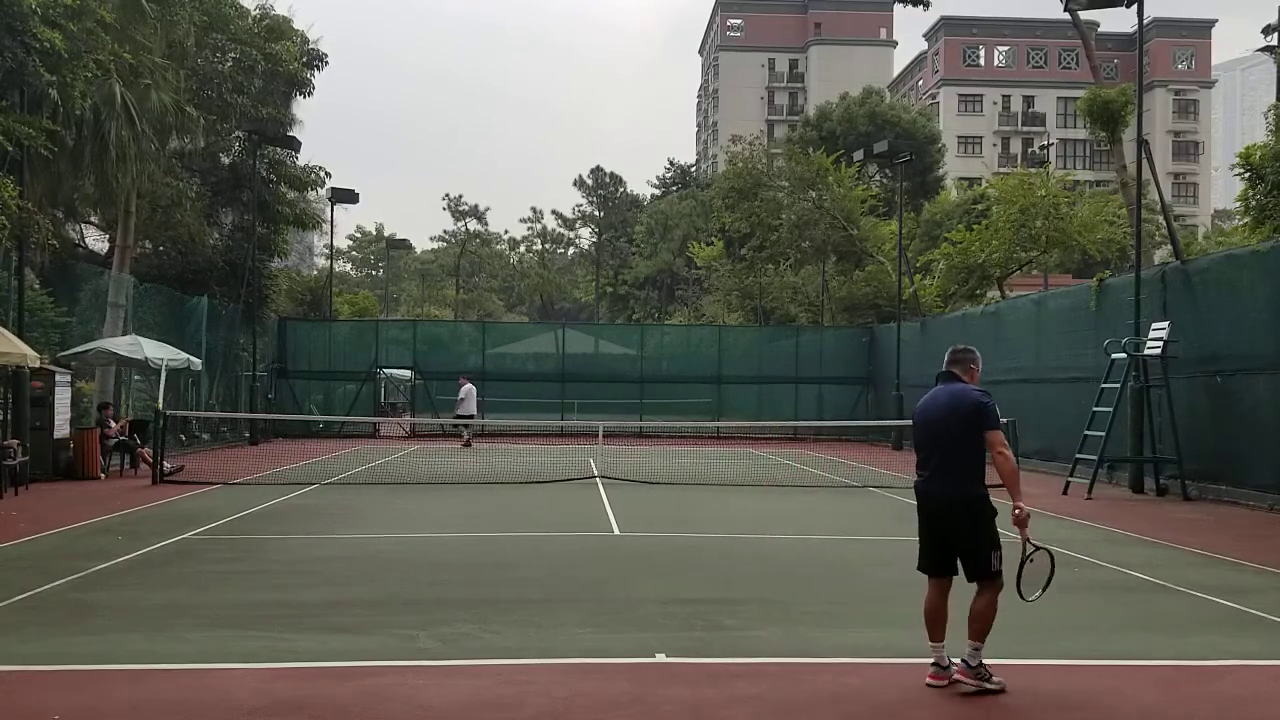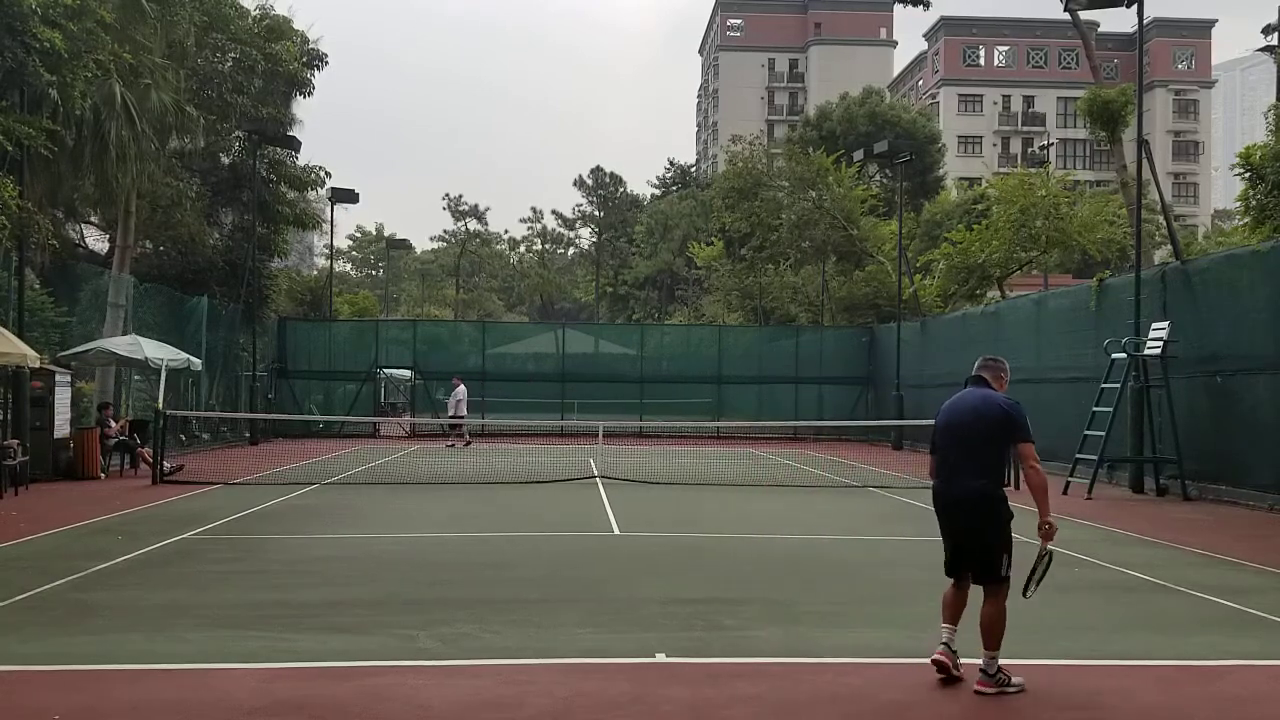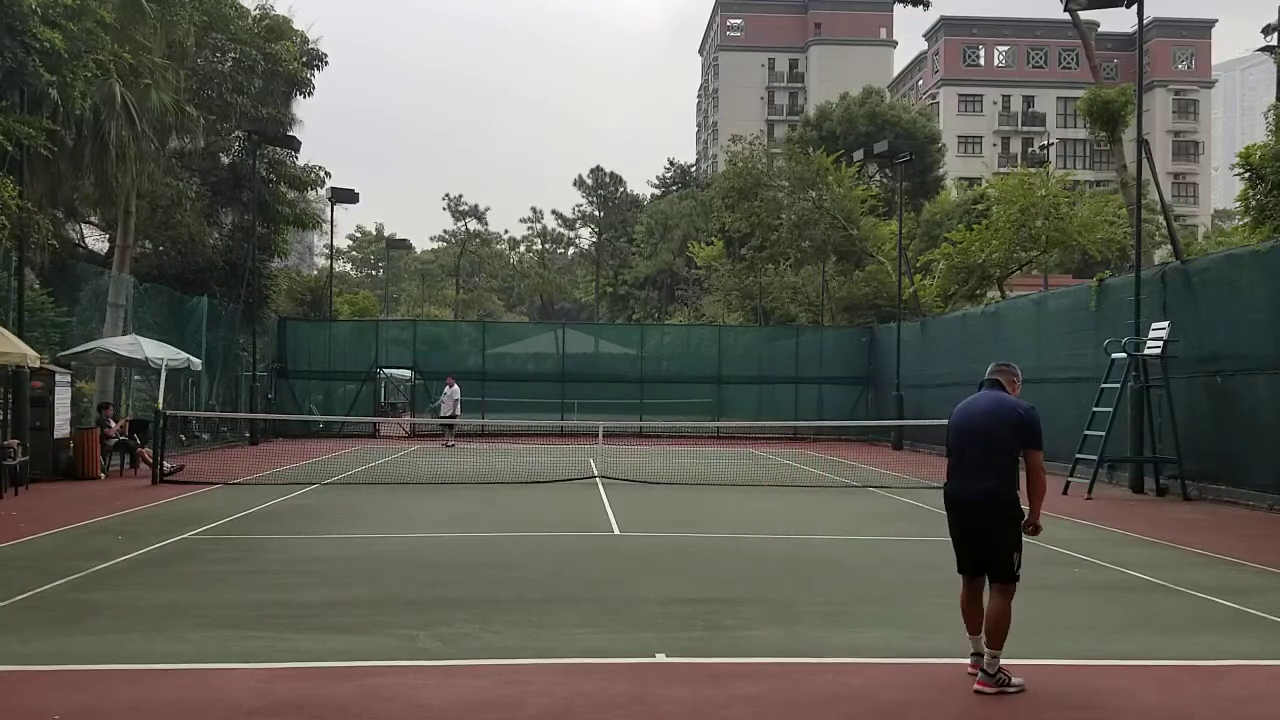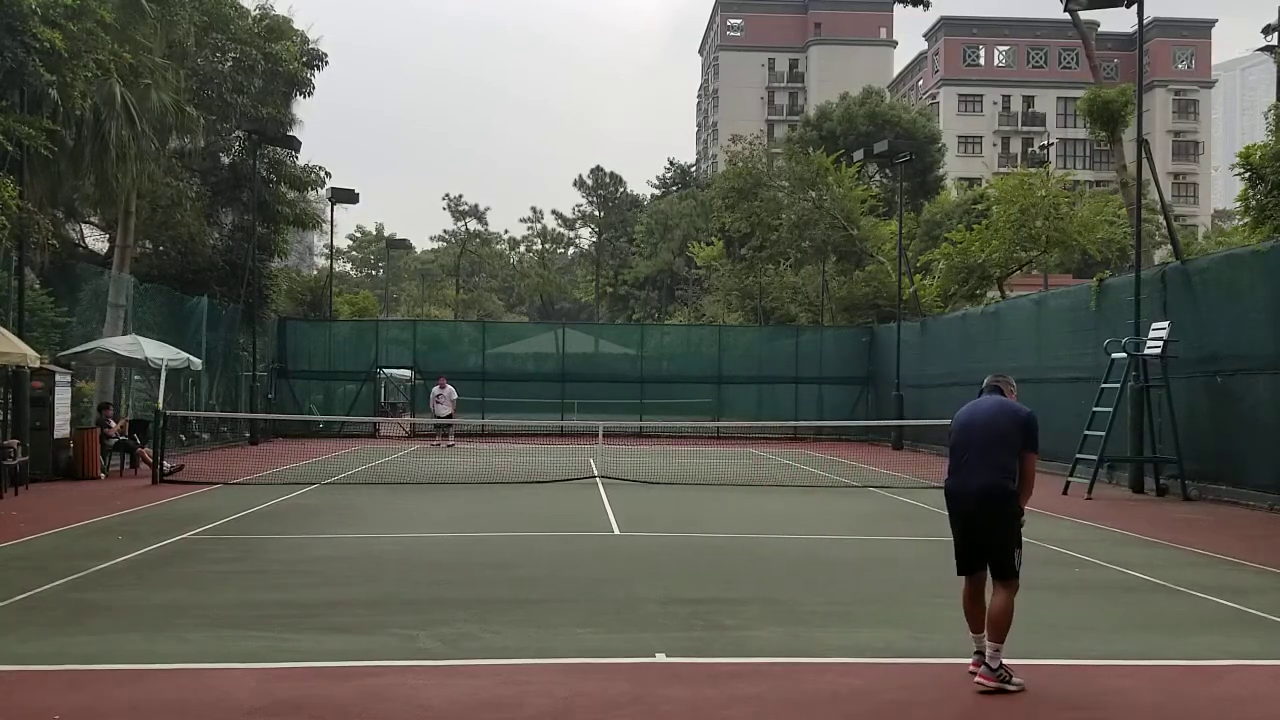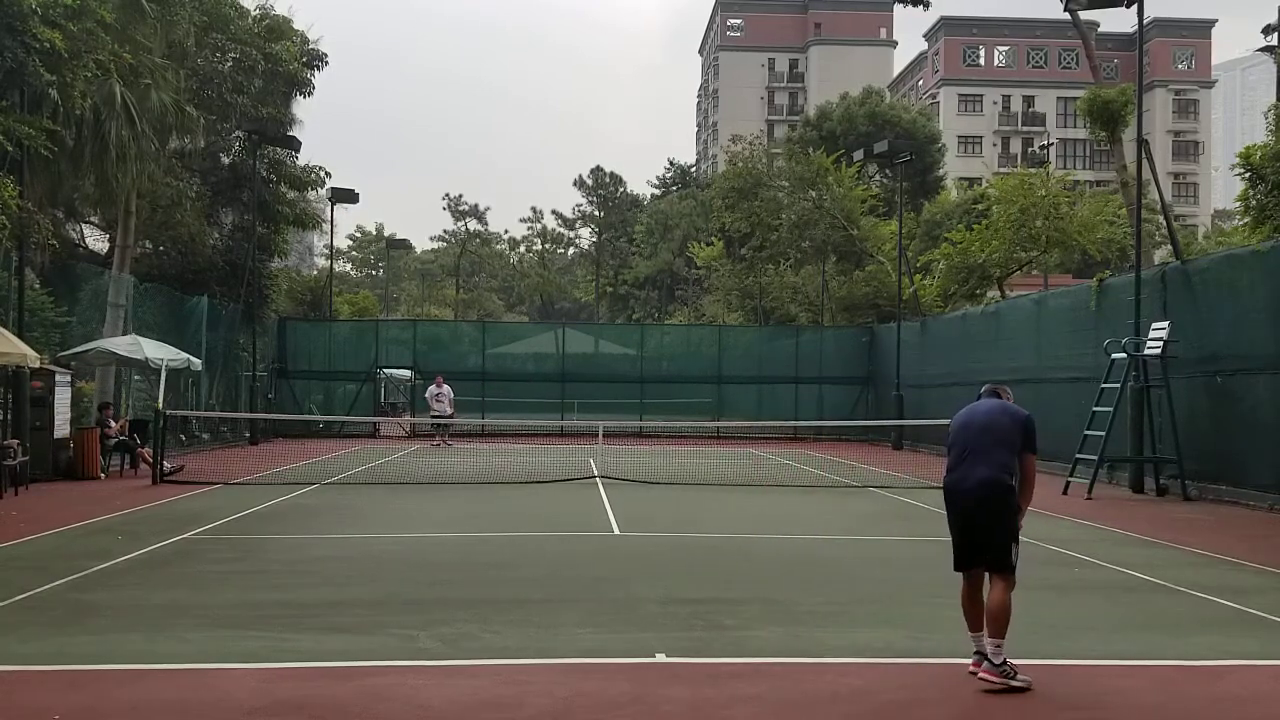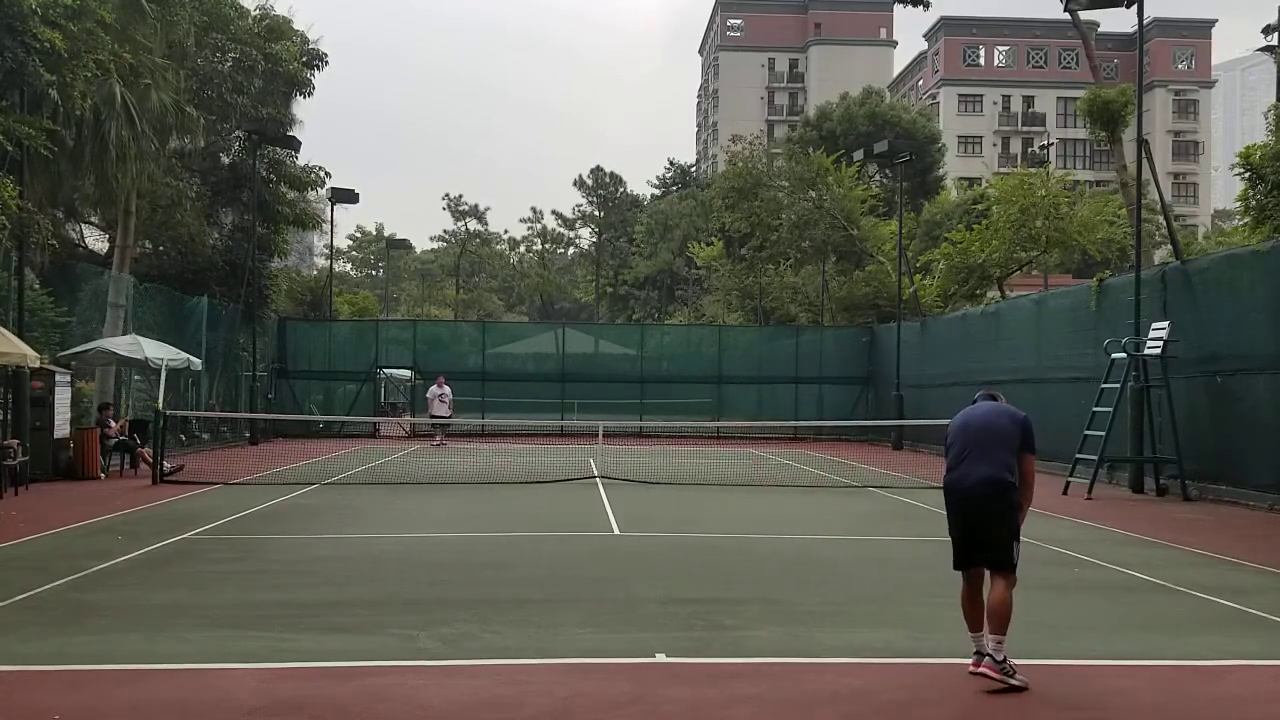
dt=0.3s
person 1, frame 1
left shoulder: (923, 404)
right shoulder: (977, 398)
right elbow: (1000, 452)
right wrist: (1017, 500)
left hip: (929, 502)
right hip: (967, 502)
left knee: (938, 583)
right knee: (989, 583)
left ankle: (940, 664)
right ankle: (972, 664)
person 1, frame 2
left shoulder: (947, 406)
right shoulder: (1006, 406)
right elbow: (1031, 465)
right wrist: (1045, 513)
left hip: (946, 503)
right hip: (985, 504)
left knee: (959, 580)
right knee: (995, 589)
left ankle: (946, 646)
right ankle: (990, 673)
person 1, frame 3
left shoulder: (960, 409)
right shoulder: (1023, 411)
right elbow: (1036, 473)
right wrist: (1034, 514)
left hip: (957, 502)
right hip: (996, 503)
left knee: (971, 581)
right knee: (1002, 587)
left ankle: (978, 655)
right ankle: (990, 672)
person 1, frame 4
left shoulder: (962, 413)
right shoulder: (1023, 414)
right elbow: (1027, 476)
right wrist: (1017, 508)
left hip: (958, 498)
right hip: (996, 498)
left knee: (973, 579)
right knee: (1005, 583)
left ankle: (981, 654)
right ankle: (992, 667)
person 1, frame 5
left shoulder: (961, 416)
right shoulder: (1021, 416)
right elbow: (1027, 480)
right wrist: (1016, 517)
left hip: (956, 494)
right hip: (995, 494)
left knee: (971, 577)
right knee: (1001, 578)
left ankle: (980, 653)
right ankle: (995, 661)
person 1, frame 6
left shoulder: (958, 419)
right shoulder: (1018, 417)
right elbow: (1027, 481)
right wrist: (1018, 520)
left hip: (956, 493)
right hip: (996, 493)
left knee: (971, 576)
right knee: (1002, 576)
left ankle: (980, 652)
right ankle: (995, 658)
